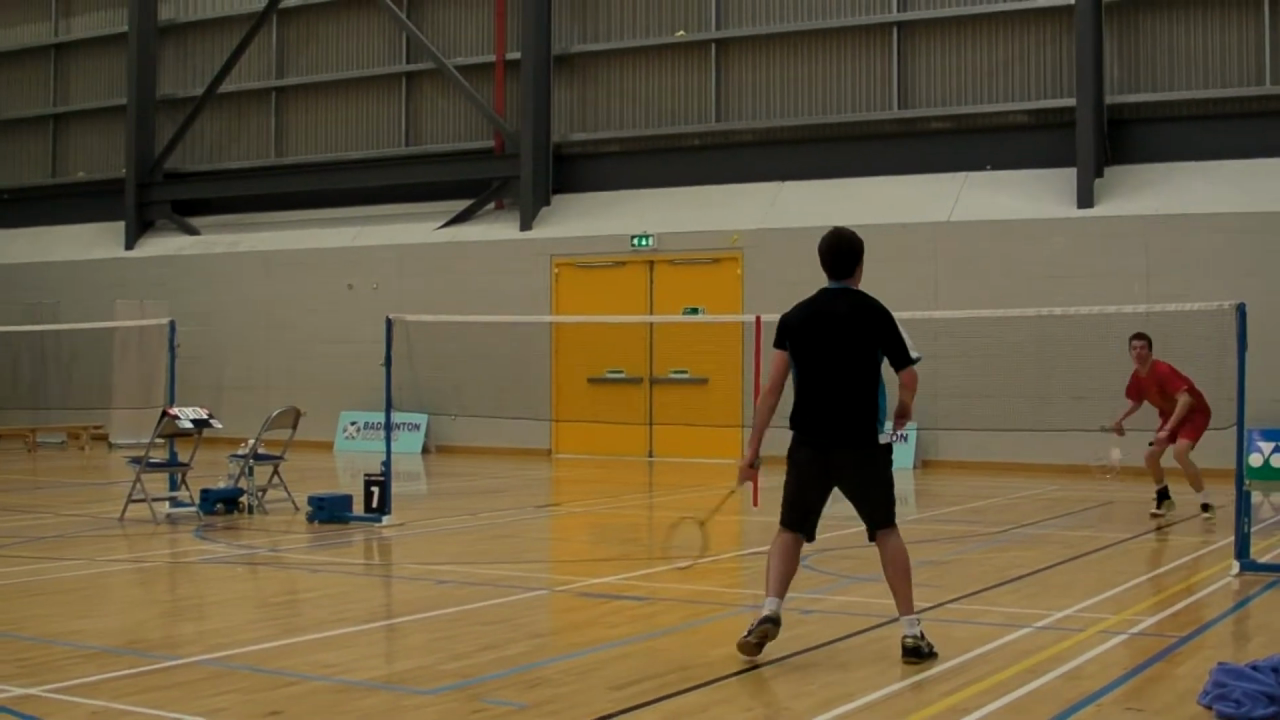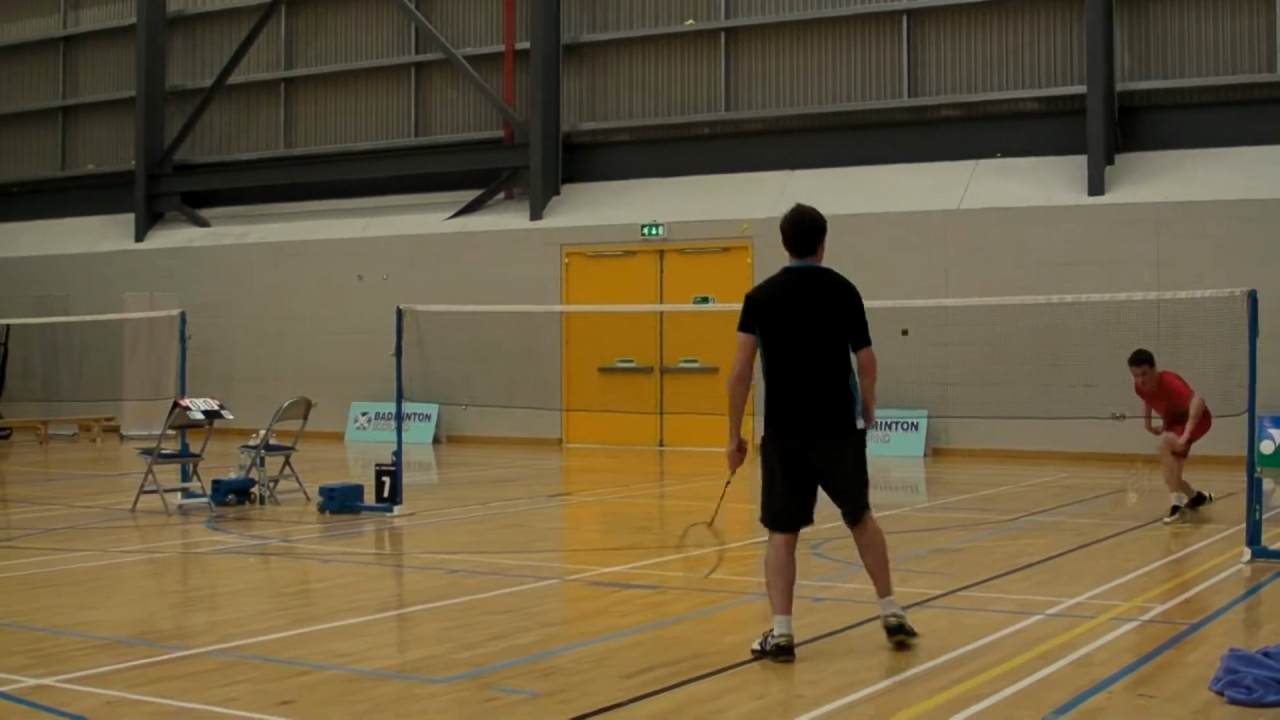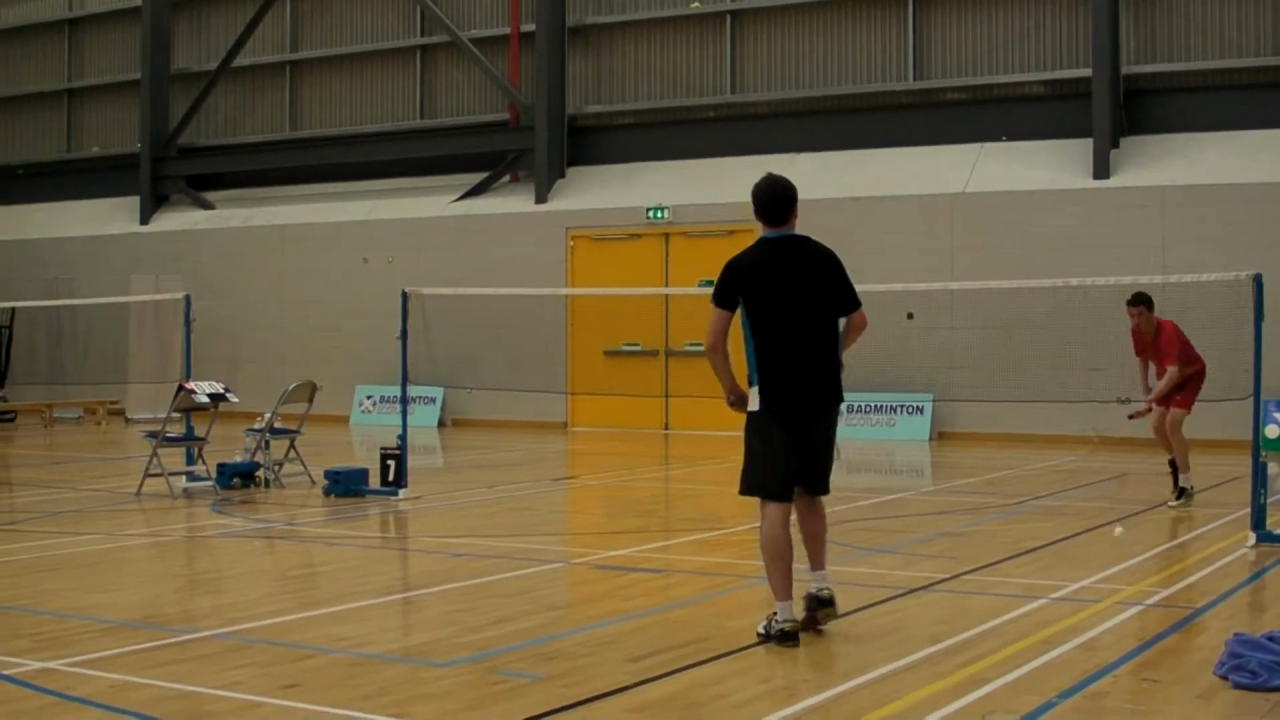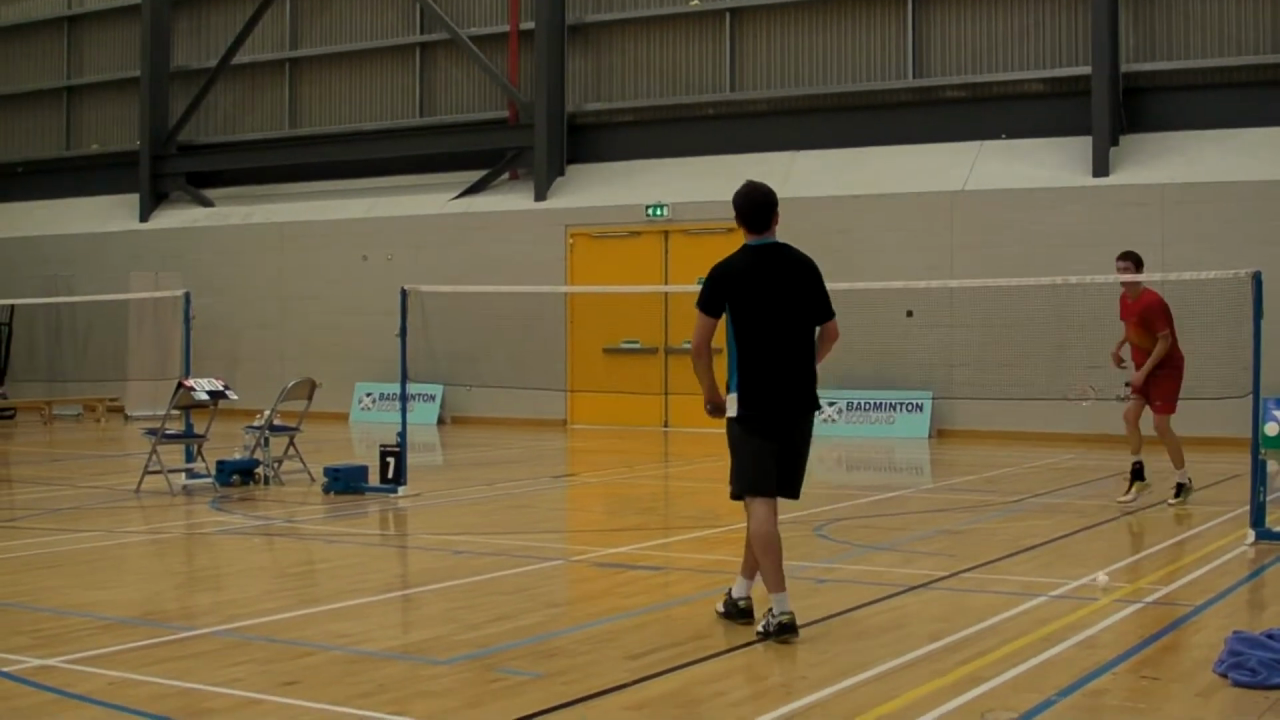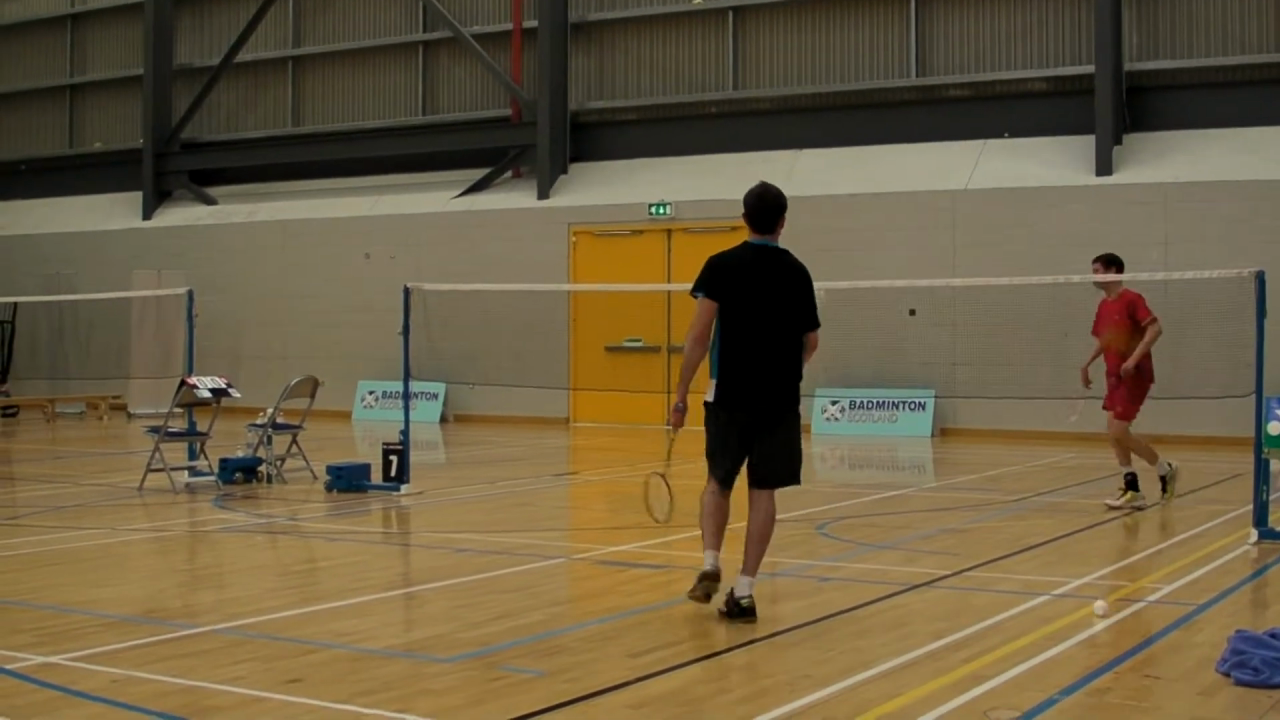
dt=0.3s
person 1, frame 1
left shoulder: (795, 317)
right shoulder: (874, 313)
left elbow: (772, 386)
right elbow: (908, 379)
left wrist: (752, 448)
right wrist: (904, 407)
left hip: (809, 443)
right hip: (864, 443)
left knee: (790, 533)
right knee: (886, 533)
left ankle: (769, 612)
right ankle: (912, 633)
person 1, frame 2
left shoulder: (761, 296)
right shoulder: (843, 290)
left elbow: (741, 371)
right elbow: (866, 362)
left wrist: (735, 435)
right wrist: (867, 407)
left hip: (783, 432)
right hip: (840, 427)
left knee: (781, 531)
right knee: (860, 520)
left ankle: (780, 633)
right ankle: (892, 613)
person 1, frame 3
left shoulder: (740, 267)
right shoulder: (823, 258)
left elbow: (715, 342)
right elbow: (857, 321)
left wrist: (731, 387)
left hip: (772, 401)
right hip: (822, 396)
left knee: (774, 505)
right knee: (808, 495)
left ankle: (784, 616)
right ankle: (820, 588)
person 1, frame 4
left shoulder: (725, 273)
right shoulder: (804, 266)
left elbow: (700, 346)
right elbow: (830, 334)
left wrist: (709, 392)
left hip: (751, 406)
right hip: (799, 404)
left knee: (756, 503)
right knee: (767, 499)
left ankle: (779, 608)
right ankle: (741, 594)
person 1, frame 5
left shoulder: (721, 265)
right shoulder: (798, 272)
left elbow: (699, 334)
right elbow: (810, 342)
left wrist: (680, 394)
left hip: (729, 396)
right hip: (781, 401)
left knee: (718, 483)
right knee: (763, 492)
left ankle: (710, 565)
right ankle: (744, 590)
person 2, frame 1
left shoulder: (1163, 370)
right shoulder: (1136, 377)
left elbow: (1185, 399)
right elbow: (1137, 401)
left wrist: (1168, 429)
right wrist: (1120, 420)
left hip: (1195, 412)
right hip: (1171, 416)
left knee: (1179, 453)
right knee: (1151, 457)
left ankle: (1205, 502)
right ankle: (1164, 498)
person 2, frame 2
left shoulder: (1170, 382)
right shoulder: (1140, 385)
left elbow: (1198, 401)
left wrist: (1186, 435)
right wrist: (1147, 420)
left hip: (1196, 420)
right hip: (1175, 421)
left knee: (1165, 445)
left ankle: (1179, 504)
right ankle: (1199, 497)
person 2, frame 3
left shoulder: (1168, 331)
right shoulder: (1136, 331)
left elbow: (1173, 371)
right elbow: (1142, 356)
left wrist: (1153, 398)
right wrist: (1144, 383)
left hip: (1190, 375)
right hip: (1168, 379)
left knee: (1173, 423)
right knee: (1157, 425)
left ankle: (1185, 487)
right ankle: (1177, 466)
person 2, frame 4
left shoulder: (1152, 301)
right shoulder: (1124, 299)
left elbow: (1165, 341)
left wrist: (1143, 372)
right wrist: (1118, 346)
left hip: (1166, 367)
right hip: (1143, 369)
left knee: (1161, 426)
right knee: (1129, 415)
left ankle: (1183, 482)
right ankle: (1138, 478)
person 2, frame 5
left shoulder: (1132, 299)
right shoulder: (1103, 305)
left elbow: (1155, 329)
left wrist: (1134, 360)
right wrist: (1086, 365)
left hip: (1135, 376)
right hip: (1115, 376)
left knee: (1118, 432)
right knee: (1114, 432)
left ankle: (1165, 469)
right ankle: (1132, 489)
